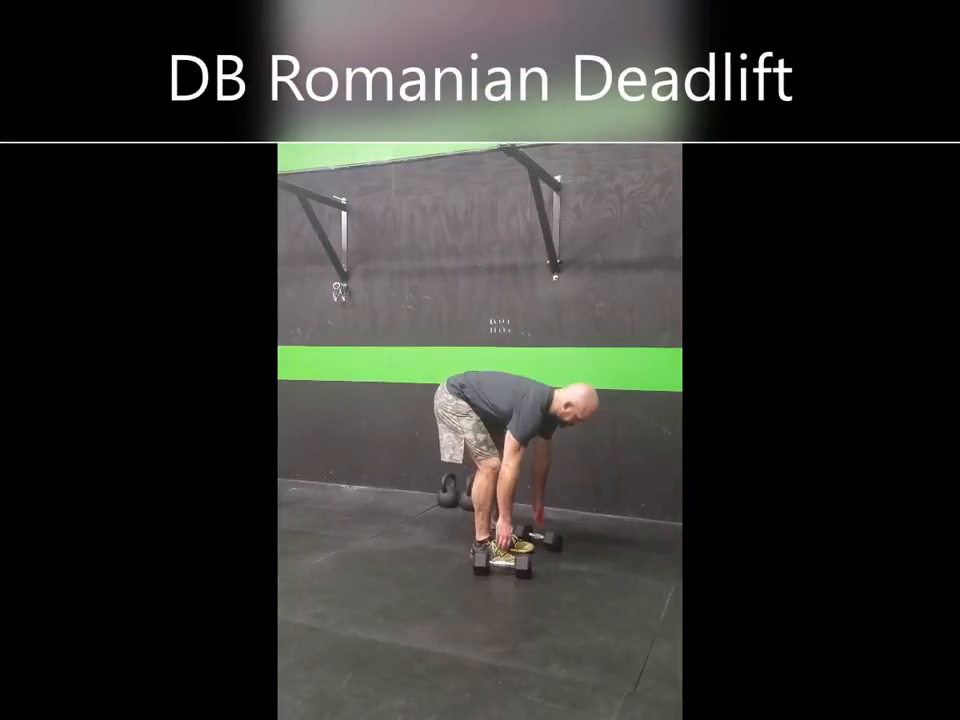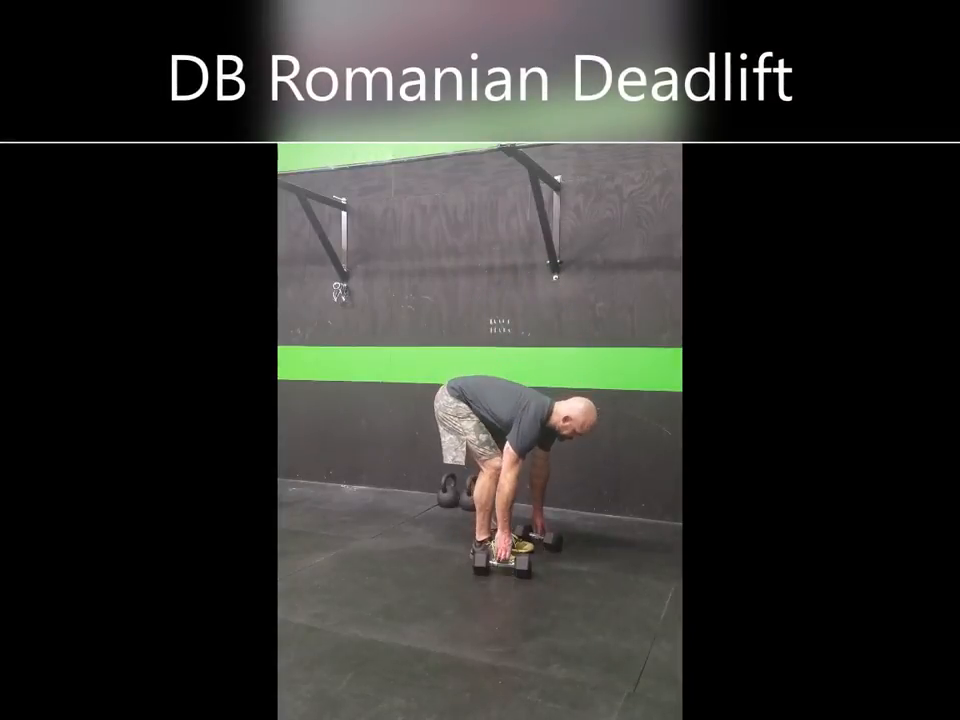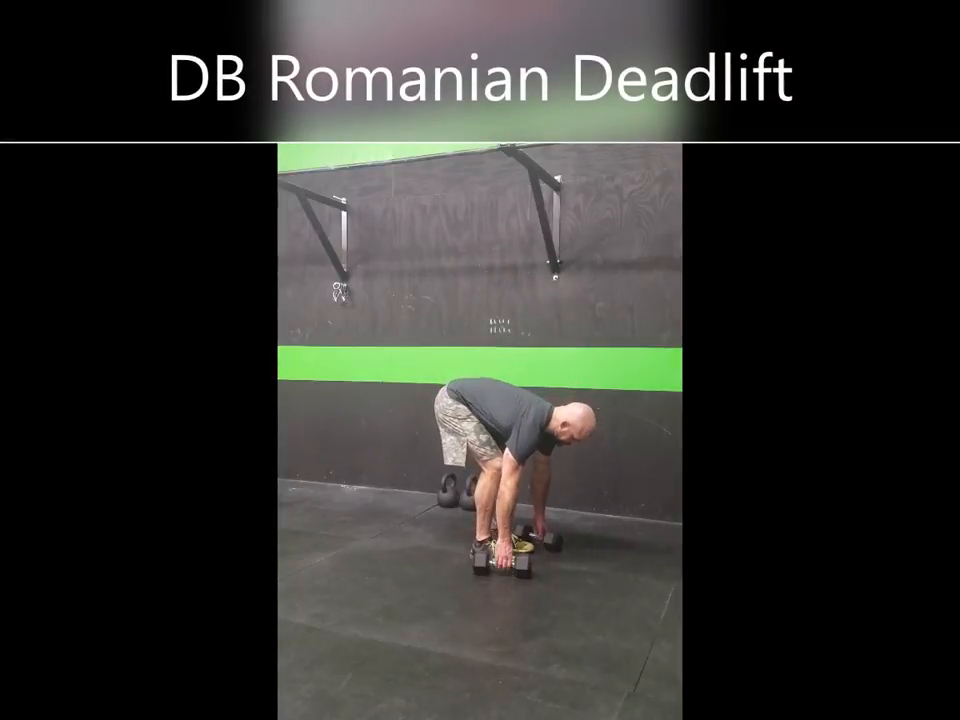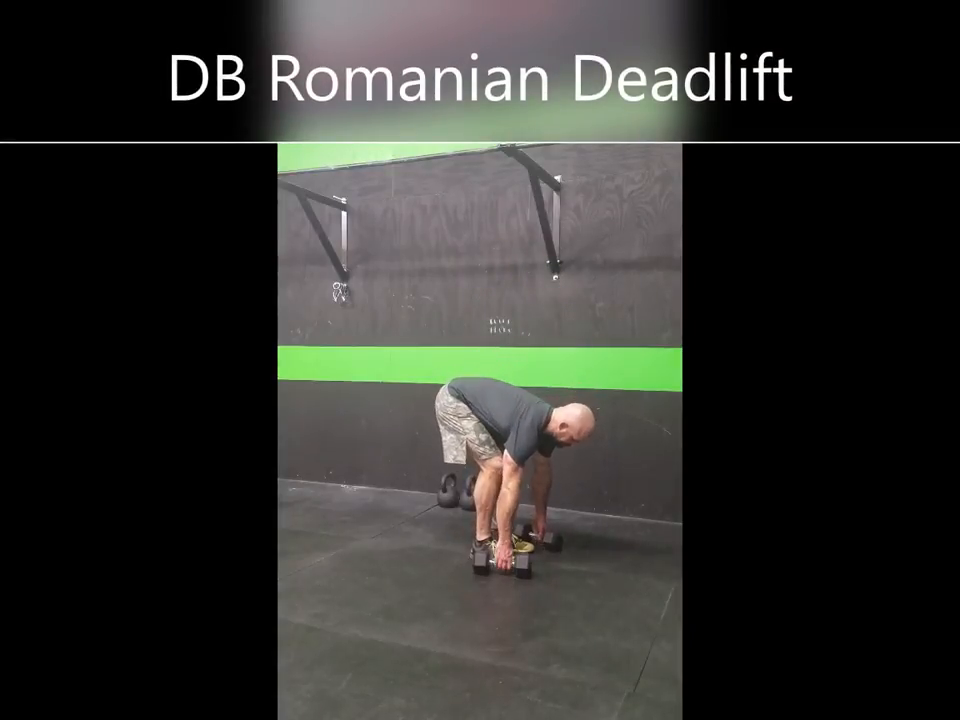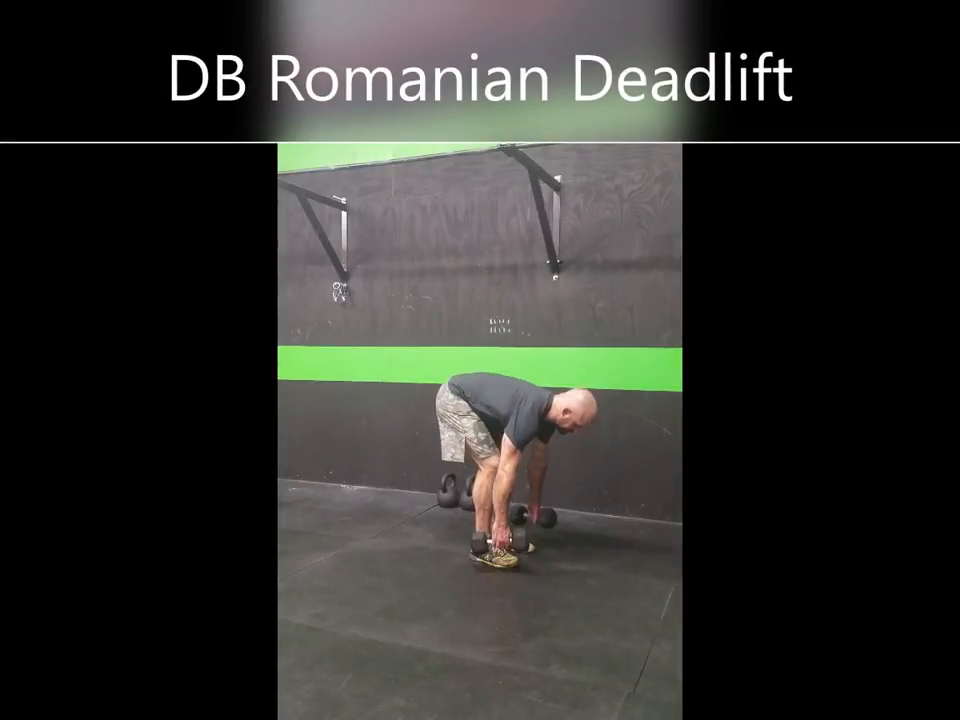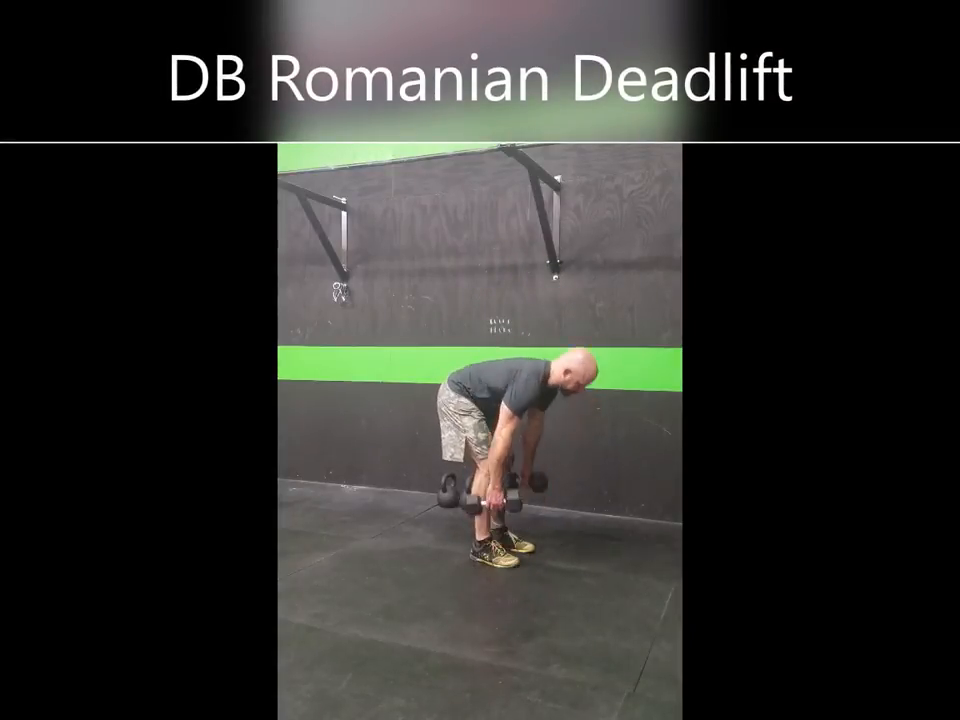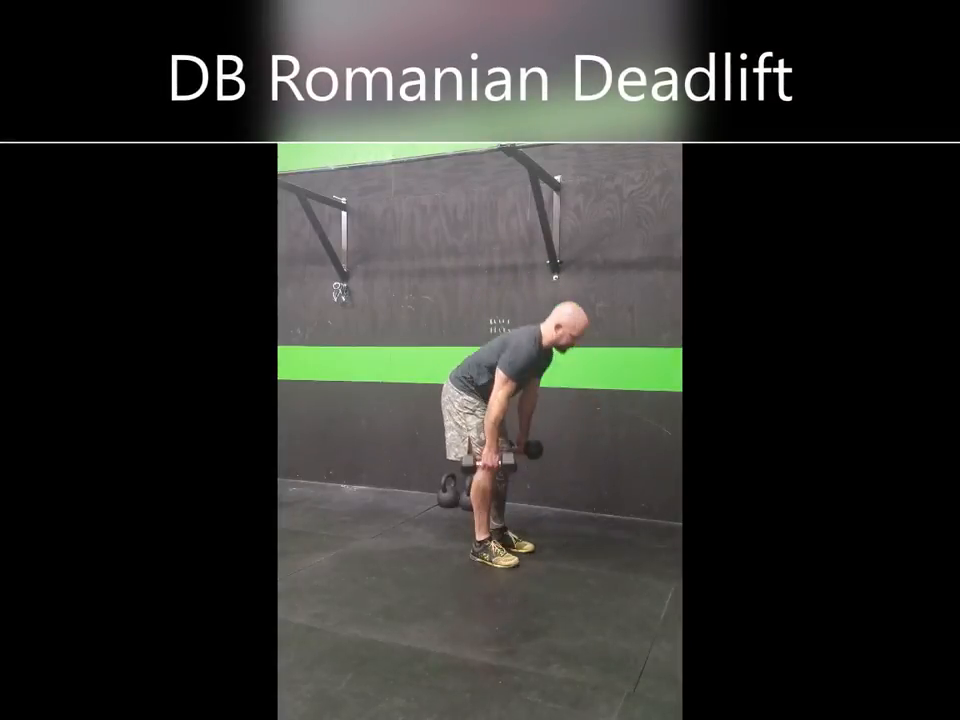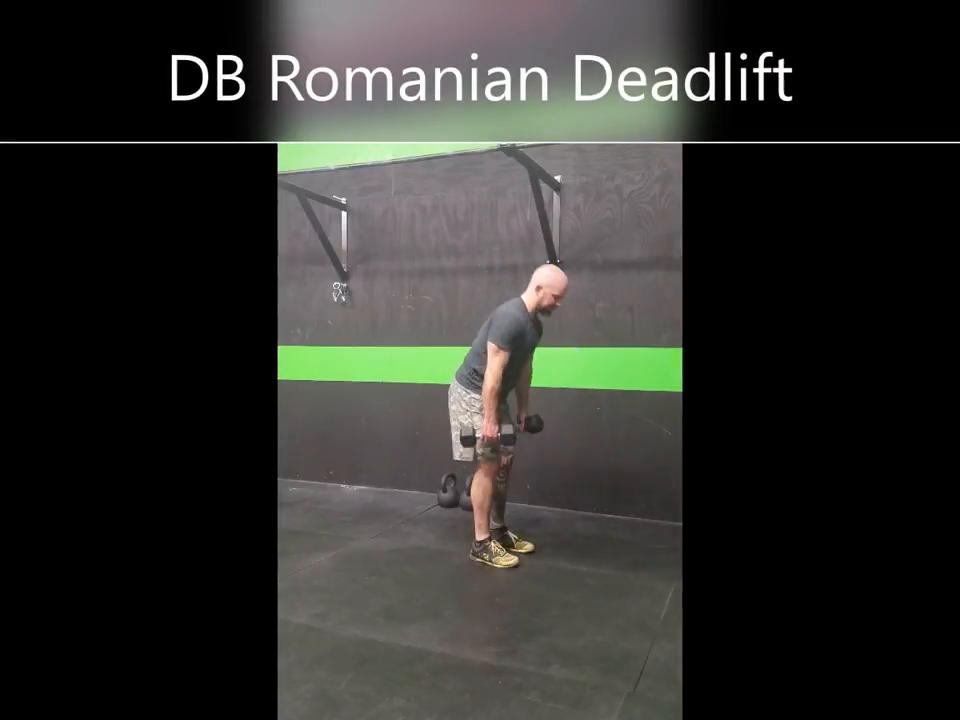
dt=0.2s
person 1, frame 1
left shoulder: (548, 408)
right shoulder: (532, 410)
left elbow: (542, 456)
right elbow: (509, 467)
left wrist: (538, 502)
right wrist: (505, 520)
left hip: (474, 402)
right hip: (453, 399)
left knee: (501, 461)
right knee: (490, 465)
left ankle: (498, 532)
right ankle: (482, 543)
person 1, frame 2
left shoulder: (548, 418)
right shoulder: (530, 422)
left elbow: (540, 468)
right elbow: (507, 479)
left wrist: (538, 512)
right wrist: (503, 533)
left hip: (472, 401)
right hip: (453, 401)
left knee: (504, 464)
right knee: (494, 466)
left ankle: (497, 532)
right ankle: (482, 543)
person 1, frame 3
left shoulder: (548, 422)
right shoulder: (529, 427)
left elbow: (542, 472)
right elbow: (508, 485)
left wrist: (539, 516)
right wrist: (504, 540)
left hip: (472, 400)
right hip: (453, 403)
left knee: (506, 466)
right knee: (495, 466)
left ankle: (496, 531)
right ankle: (483, 543)
person 1, frame 4
left shoulder: (546, 423)
right shoulder: (528, 429)
left elbow: (542, 473)
right elbow: (509, 488)
left wrist: (541, 518)
right wrist: (505, 545)
left hip: (474, 402)
right hip: (454, 401)
left knee: (507, 469)
right knee: (494, 466)
left ankle: (498, 536)
right ankle: (482, 543)
person 1, frame 5
left shoulder: (547, 410)
right shoulder: (528, 414)
left elbow: (539, 460)
right elbow: (506, 471)
left wrist: (535, 503)
right wrist: (500, 523)
left hip: (478, 404)
right hip: (456, 399)
left knee: (505, 464)
right knee: (491, 465)
left ankle: (498, 533)
right ankle: (484, 544)
person 1, frame 6
left shoulder: (547, 384)
right shoulder: (528, 382)
left elbow: (534, 426)
right elbow: (503, 435)
left wrist: (527, 469)
right wrist: (494, 488)
left hip: (481, 400)
right hip: (458, 396)
left knee: (504, 462)
right knee: (486, 464)
left ankle: (499, 532)
right ankle: (482, 545)
person 1, frame 7
left shoulder: (543, 351)
right shoulder: (523, 347)
left elbow: (529, 394)
right elbow: (498, 399)
left wrist: (523, 436)
right wrist: (489, 449)
left hip: (485, 397)
right hip: (463, 394)
left knee: (503, 463)
right knee: (489, 468)
left ankle: (499, 531)
right ankle: (482, 544)
person 1, frame 8
left shoulder: (534, 323)
right shoulder: (510, 317)
left elbow: (524, 369)
right elbow: (493, 372)
left wrist: (523, 410)
right wrist: (489, 420)
left hip: (493, 396)
right hip: (472, 393)
left knee: (503, 463)
right knee: (487, 466)
left ankle: (499, 530)
right ankle: (482, 543)
